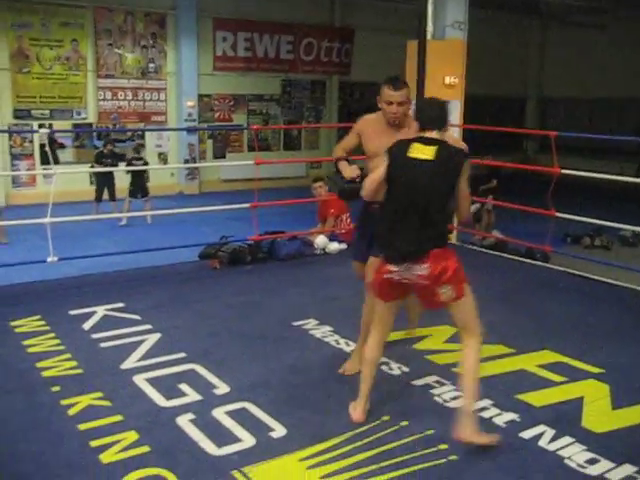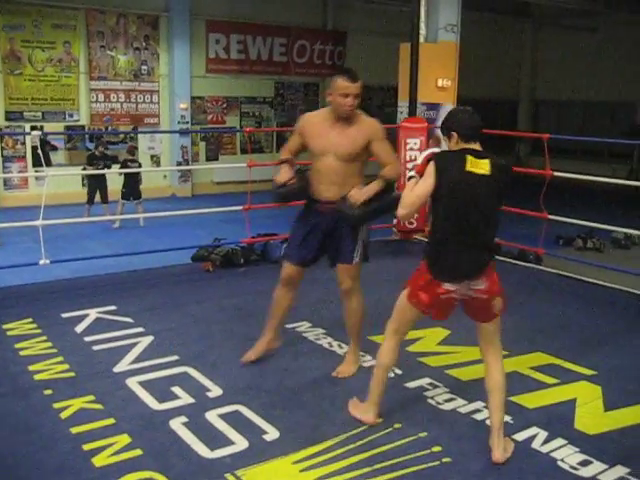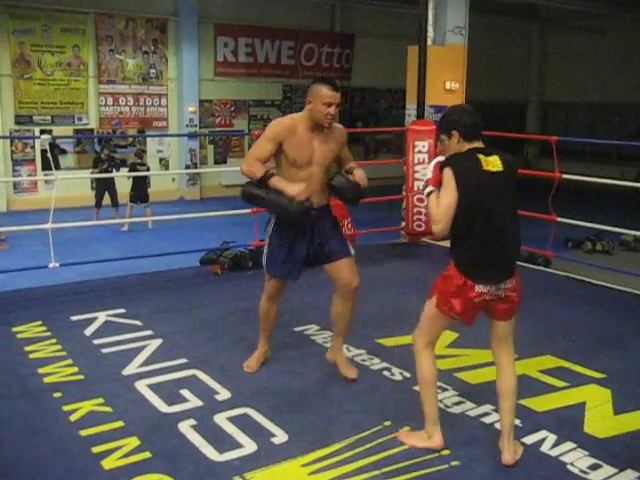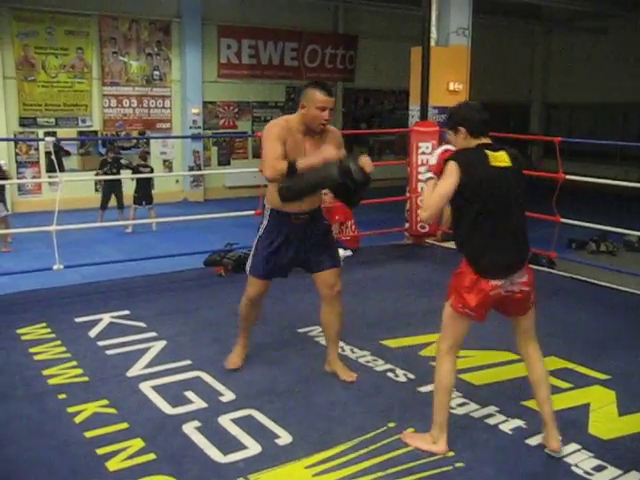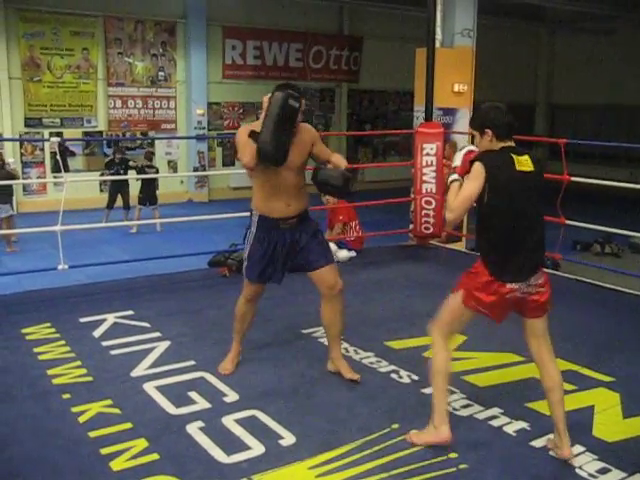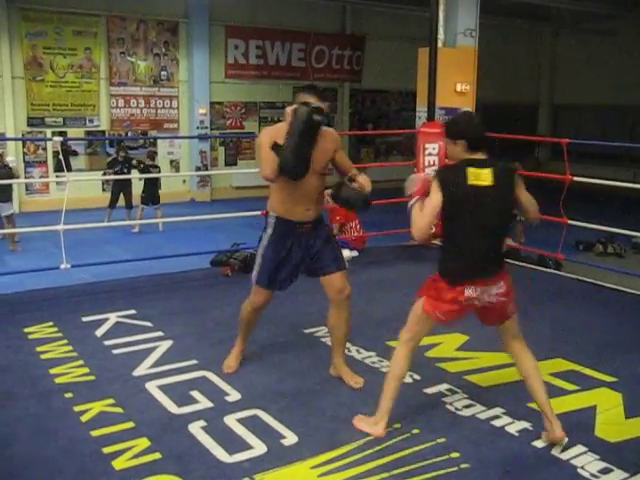
dt=0.3s
person 1, frame 1
left shoulder: (397, 150)
right shoulder: (457, 158)
left elbow: (368, 193)
right elbow: (464, 212)
left hip: (393, 256)
right hip: (433, 258)
left knee: (379, 329)
right knee: (472, 334)
left ankle: (360, 404)
right ankle: (467, 422)
person 1, frame 2
left shoulder: (441, 163)
right shoulder: (502, 171)
left elbow: (403, 211)
left wrist: (417, 175)
left hip: (439, 271)
right hip: (480, 273)
left knee: (394, 333)
right knee: (492, 351)
left ankle: (370, 407)
right ankle: (498, 441)
person 1, frame 3
left shoulder: (455, 167)
right shoulder: (507, 166)
left elbow: (440, 227)
left wrist: (433, 187)
left hip: (467, 275)
right hip: (506, 275)
left knee: (423, 343)
right knee: (503, 354)
left ankle: (432, 433)
right ankle: (508, 443)
person 1, frame 4
left shoulder: (461, 162)
right shoulder: (513, 161)
left elbow: (427, 214)
left wrist: (434, 174)
left hip: (478, 272)
right hip: (517, 270)
left knee: (446, 350)
right knee: (528, 346)
left ankle: (438, 437)
right ankle: (550, 432)
person 1, frame 5
left shoulder: (485, 163)
right shoulder: (533, 164)
left elbow: (452, 214)
left wrist: (458, 174)
left hip: (494, 273)
right hip: (532, 274)
left knee: (440, 333)
right knee: (543, 351)
left ankle: (440, 425)
right ankle: (562, 439)
person 1, frame 6
left shoulder: (448, 174)
right shoulder: (507, 173)
left elbow: (420, 231)
right elbow: (533, 212)
left wrist: (417, 196)
left hip: (454, 281)
right hip: (494, 281)
left knee: (407, 342)
right knee: (516, 345)
left ankle: (380, 419)
right ankle: (553, 424)
person 2, frame 1
left shoulder: (419, 131)
right shoulder: (365, 124)
right elbow: (340, 151)
right wrist: (344, 166)
right hip: (369, 209)
left knee: (373, 279)
right knee: (361, 271)
left ankle: (362, 350)
right ankle: (412, 309)
person 2, frame 2
left shoulder: (369, 127)
right shoulder: (308, 122)
left elbow: (393, 167)
right elbow: (287, 151)
left wrist: (371, 188)
right wrist: (284, 168)
left hip: (347, 213)
right hip: (313, 209)
left knee: (348, 285)
right knee: (288, 277)
left ankle: (354, 351)
right ankle: (269, 337)
person 2, frame 3
left shoulder: (338, 133)
right shoulder: (282, 128)
left elbow: (344, 162)
right elbow: (248, 166)
left wrist: (354, 172)
right wrist: (284, 185)
left hip: (322, 217)
right hip: (287, 218)
left knee: (349, 283)
right knee: (273, 289)
left ankle: (337, 351)
right ankle: (262, 347)
person 2, frame 4
left shoulder: (332, 136)
right shoulder: (278, 129)
left elbow: (340, 172)
right elbow: (271, 173)
left wrist: (360, 165)
right wrist: (313, 160)
left hip: (314, 221)
right hip: (278, 221)
left knee: (332, 290)
right knee: (254, 292)
left ankle: (333, 358)
right ankle: (241, 344)
person 2, frame 5
left shoulder: (307, 134)
right shoulder: (249, 131)
left elbow: (326, 159)
right elbow: (249, 162)
left wrist: (337, 161)
right wrist: (264, 120)
left hip: (302, 224)
right hip: (266, 226)
left knee: (333, 287)
right knee: (251, 293)
left ankle: (335, 358)
right ankle: (235, 350)
person 2, frame 6
left shoulder: (329, 138)
right shoulder: (271, 135)
left elbow: (346, 169)
right elbow: (270, 173)
left wrist: (358, 178)
right wrist: (288, 130)
left hip: (316, 228)
right hip: (281, 228)
left knee: (341, 293)
right knee: (259, 299)
left ankle: (338, 363)
right ankle: (239, 347)
